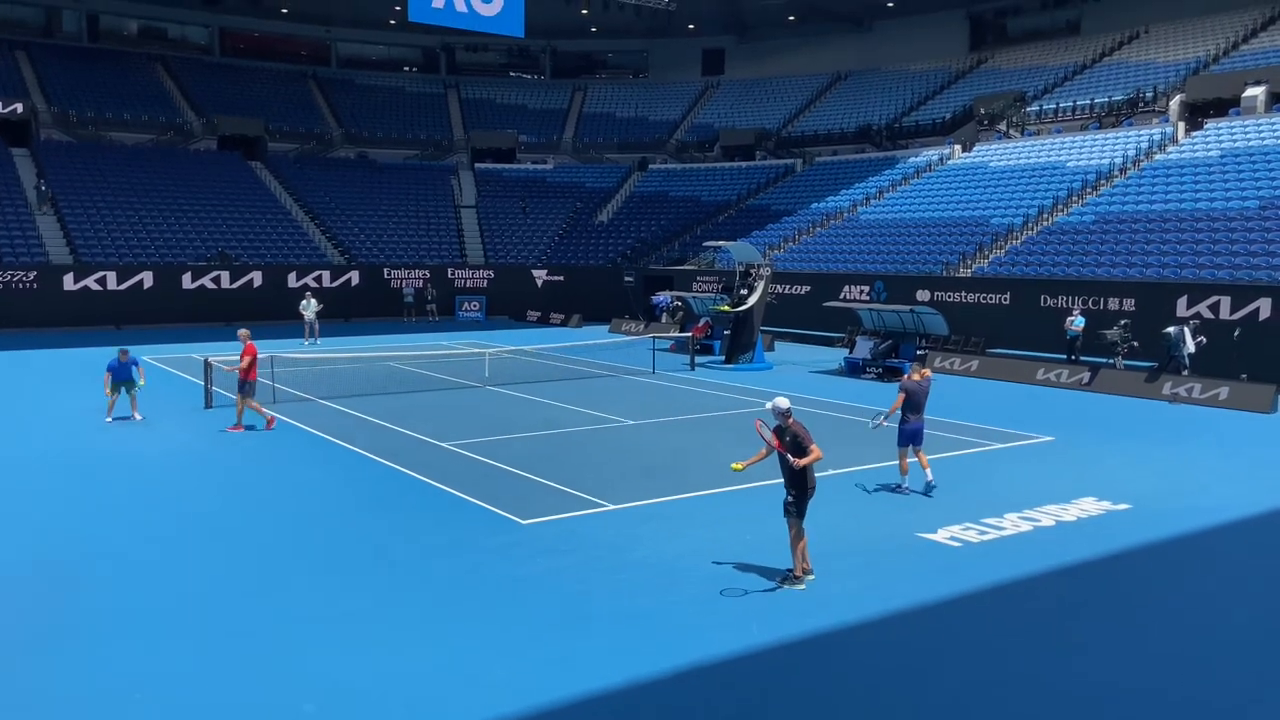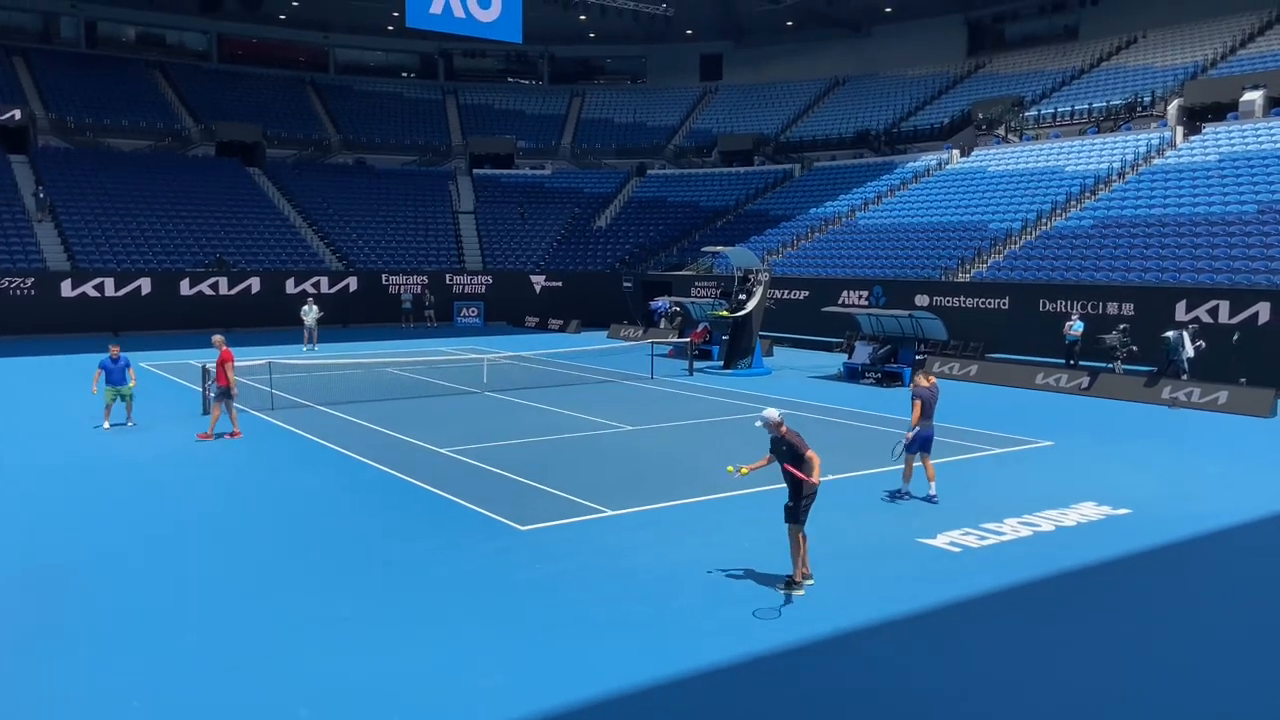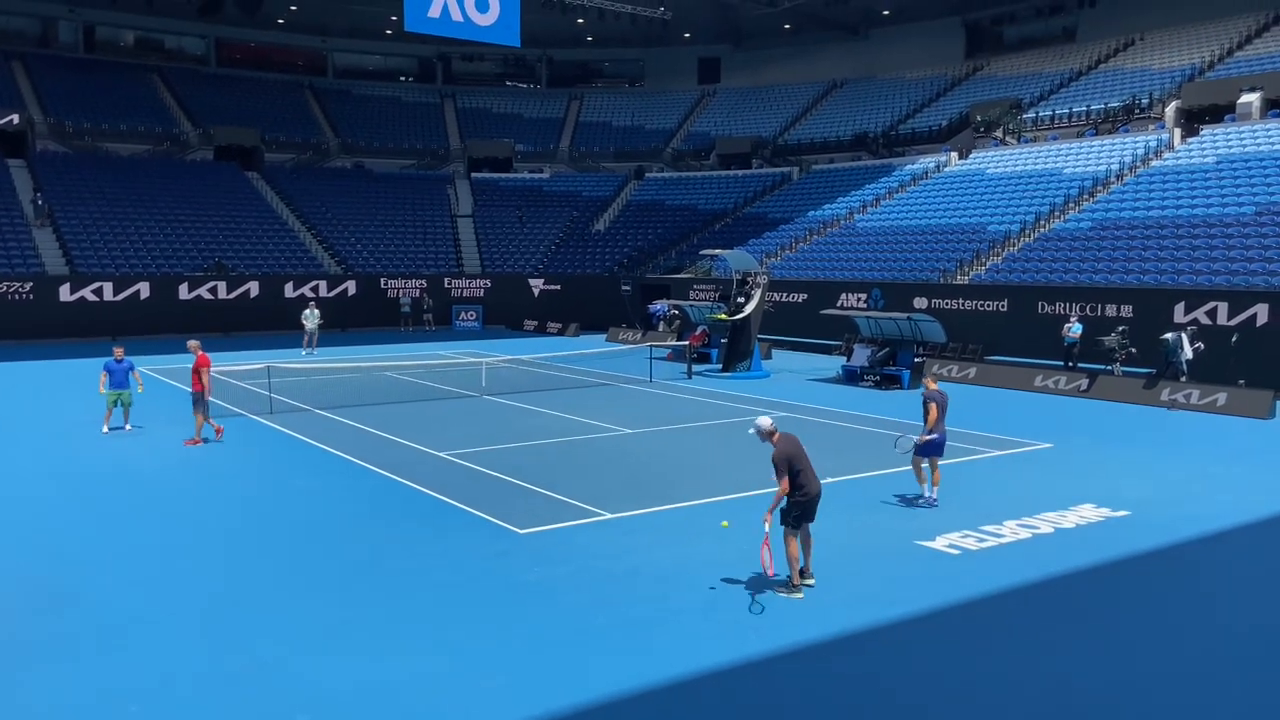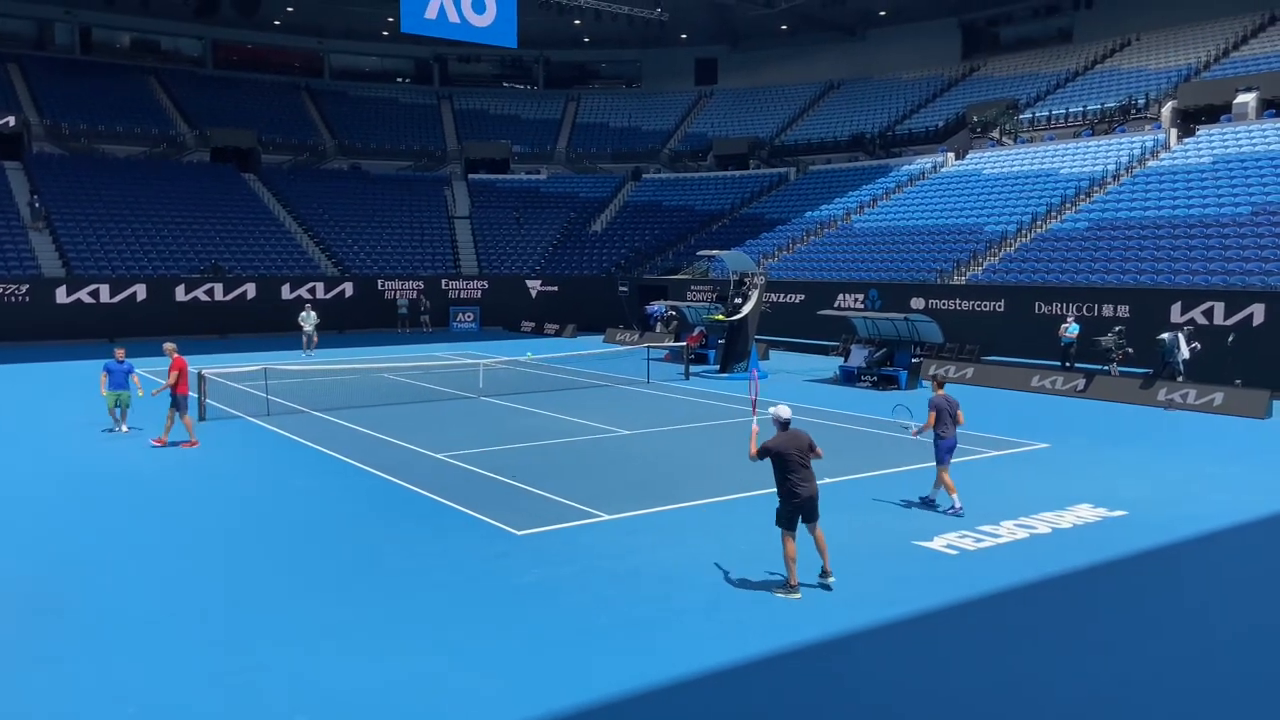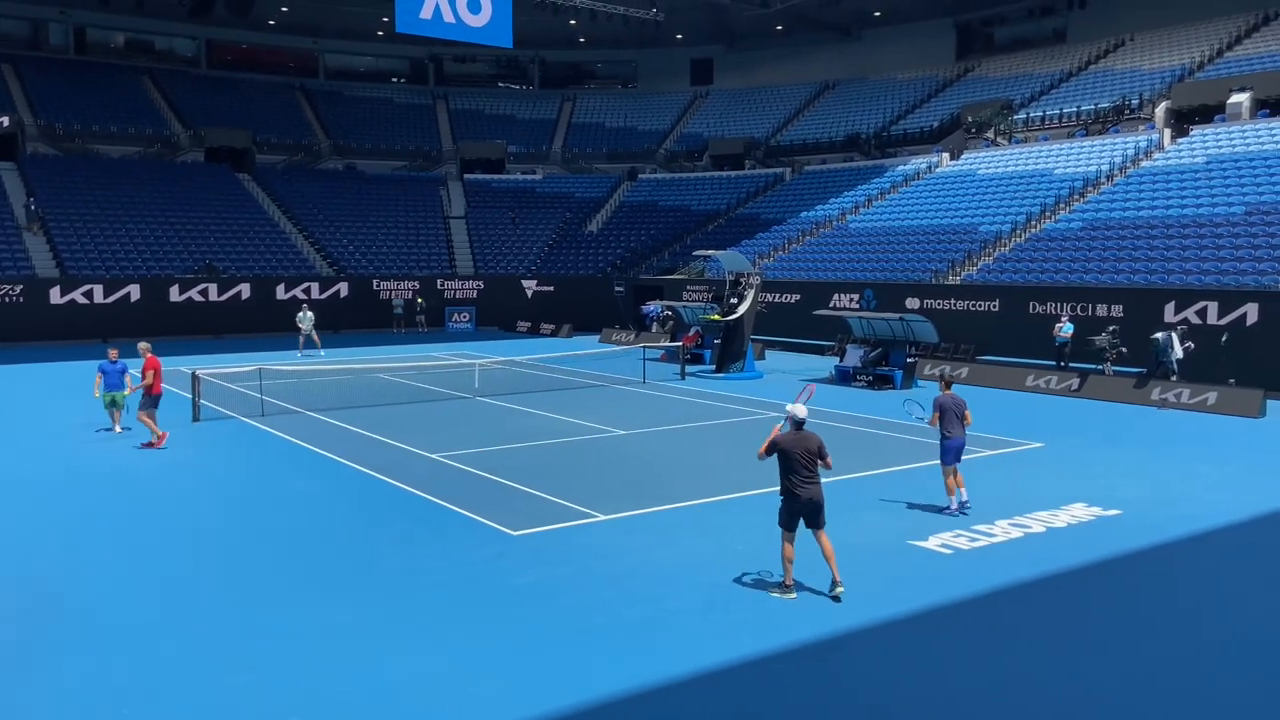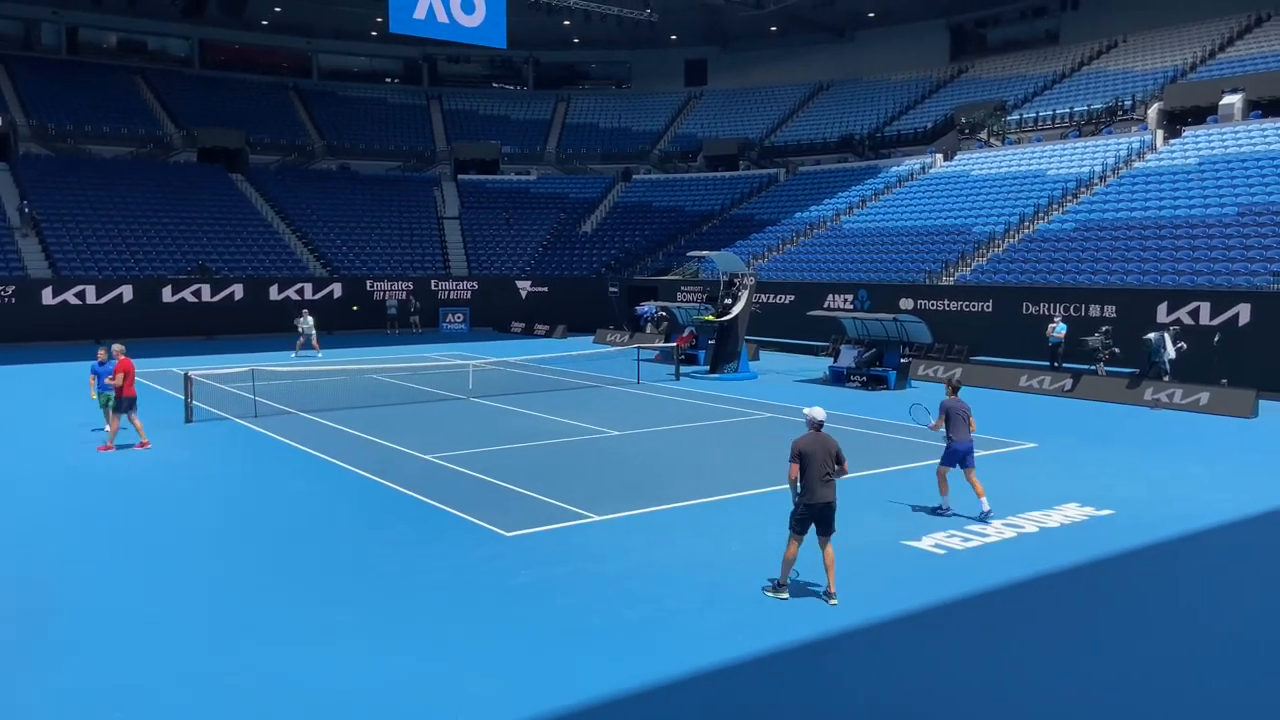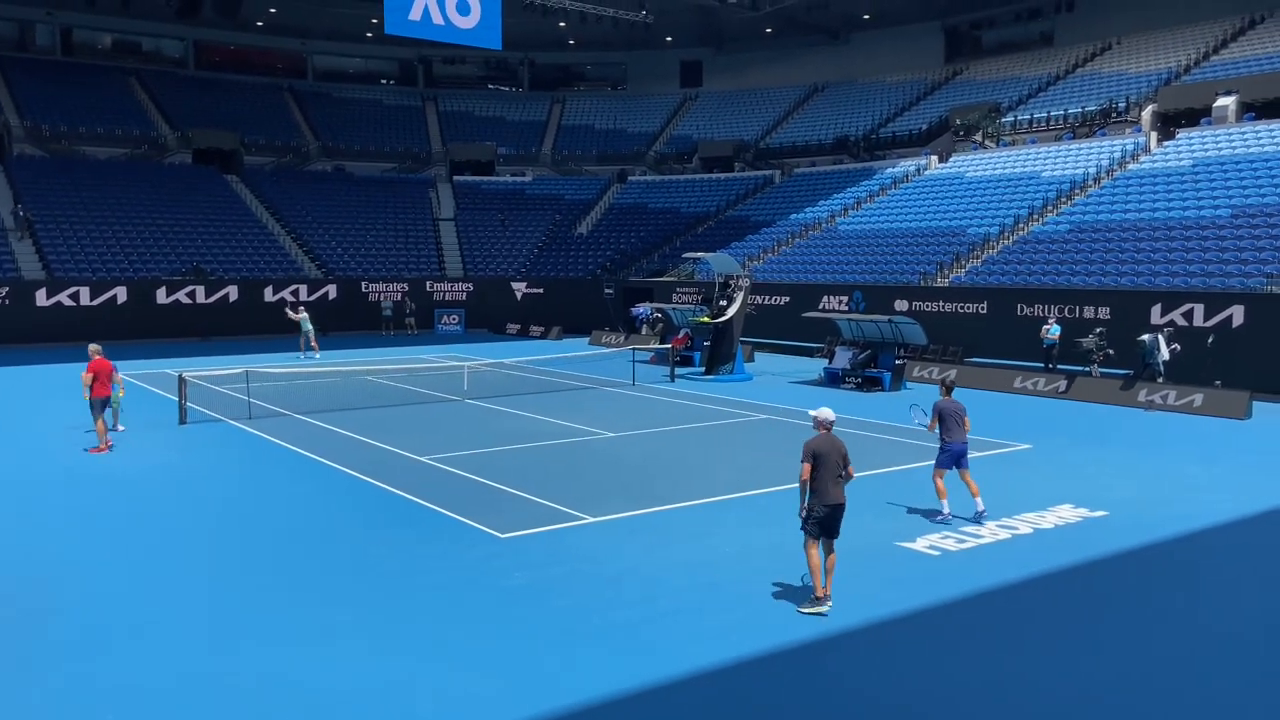
dt=0.3s
person 1, frame 1
left shoulder: (798, 431)
right shoulder: (778, 430)
left elbow: (818, 454)
right elbow: (767, 450)
left wrist: (802, 461)
right wrist: (746, 463)
left hip: (801, 487)
right hip: (792, 485)
left knee: (794, 528)
right knee: (796, 526)
left ankle: (797, 577)
right ankle: (806, 568)
person 1, frame 2
left shoulder: (792, 439)
right shoulder: (775, 439)
left elbow: (814, 458)
right elbow: (771, 457)
left wrist: (815, 475)
right wrist: (752, 467)
left hip: (803, 491)
right hip: (800, 490)
left knee: (794, 532)
right knee: (798, 530)
left ankle: (796, 582)
right ankle: (805, 573)
person 1, frame 3
left shoulder: (778, 454)
right shoulder: (789, 438)
left elbow: (784, 489)
right elbow: (802, 454)
left wrist: (770, 511)
left hip: (802, 495)
right hip: (814, 490)
left knee: (790, 537)
right knee: (803, 529)
left ankle: (795, 585)
right ankle: (806, 573)
person 1, frame 4
left shoulder: (772, 445)
right shoulder: (803, 435)
left elbow: (753, 456)
right elbow: (819, 454)
left wrist: (753, 434)
left hip: (791, 497)
right hip: (811, 491)
left knee: (788, 538)
right knee: (814, 529)
left ankle: (792, 585)
right ankle: (827, 571)
person 1, frame 5
left shoulder: (780, 440)
right shoulder: (815, 439)
left elbow: (760, 455)
right elbow: (828, 465)
left wrist: (772, 435)
left hip: (793, 498)
right hip: (815, 495)
left knee: (787, 540)
right knee: (821, 537)
left ankle: (788, 586)
right ankle: (837, 581)
person 1, frame 6
left shoulder: (799, 443)
right shoulder: (832, 442)
left elbow: (792, 476)
right elbow: (844, 470)
left wrist: (795, 496)
left hip: (807, 501)
right hip: (829, 500)
left knee: (794, 542)
right knee: (825, 544)
left ankle: (781, 586)
right ankle: (831, 591)
person 1, frame 7
left shoulder: (811, 444)
right shoulder: (839, 444)
left elbow: (804, 477)
right elbow: (850, 474)
left wrist: (802, 503)
left hip: (820, 503)
right hip: (839, 502)
left knee: (811, 547)
right knee: (829, 547)
left ankle: (818, 598)
right ankle: (826, 593)
